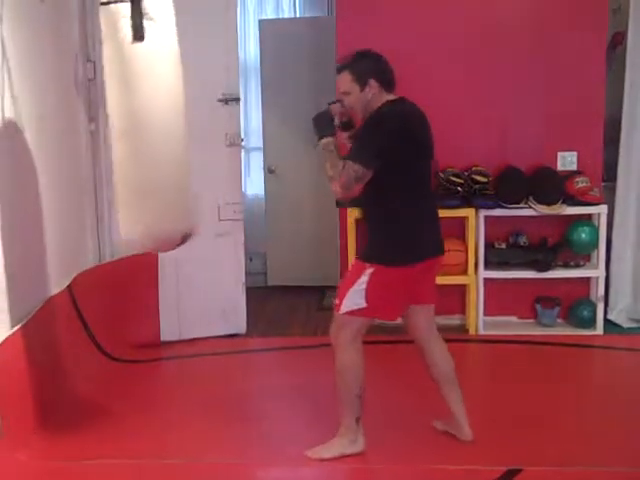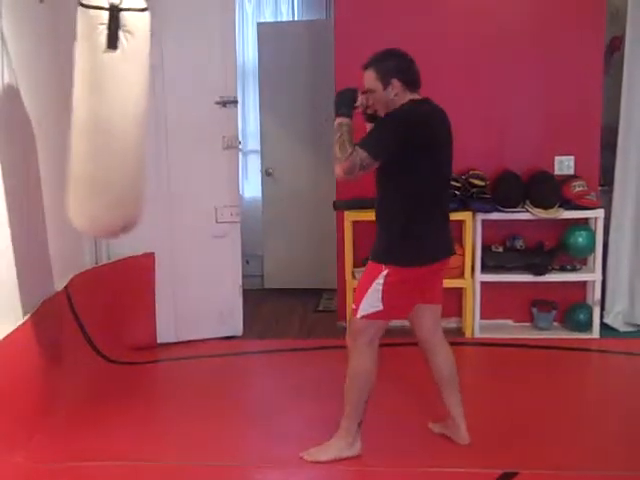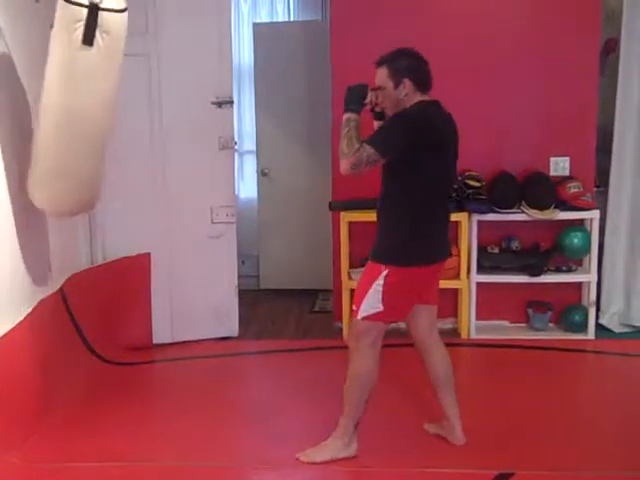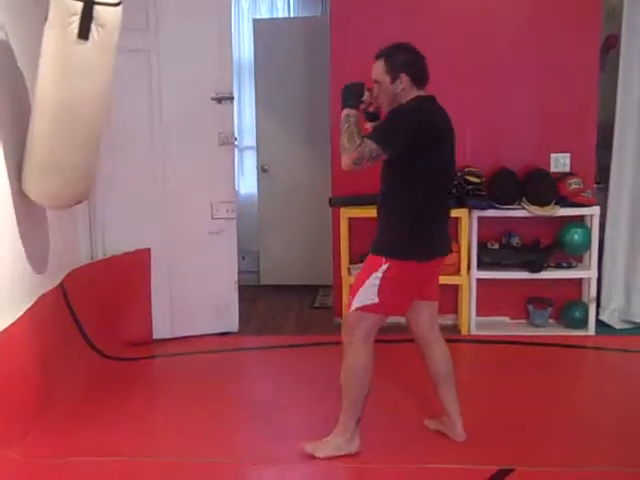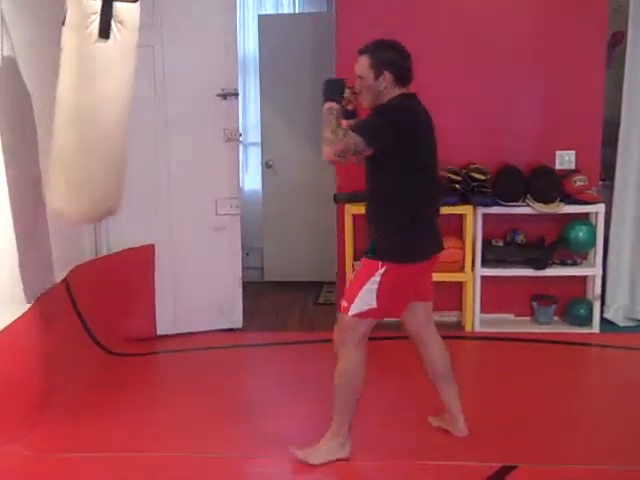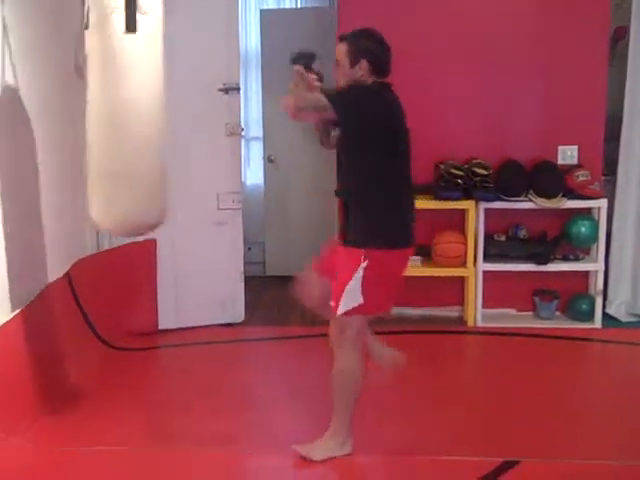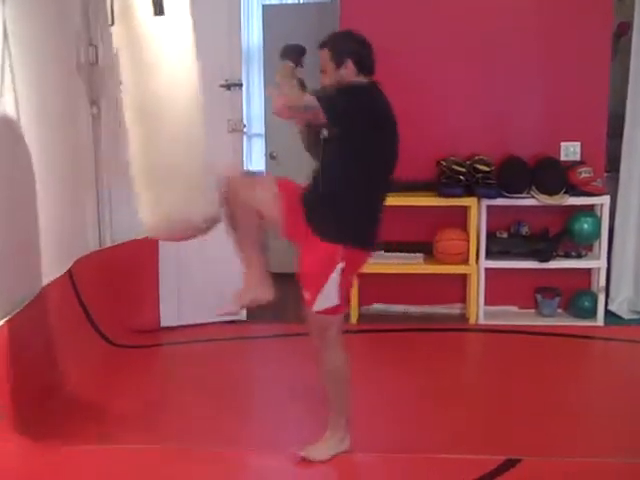
dt=0.2s
person 1, frame 1
left shoulder: (382, 123)
right shoulder: (408, 114)
left elbow: (343, 186)
left wrist: (326, 137)
right wrist: (349, 133)
left hip: (390, 252)
right hip: (422, 246)
left knee: (344, 333)
right knee: (425, 332)
left ankle: (350, 434)
right ankle: (460, 421)
person 1, frame 2
left shoulder: (402, 121)
right shoulder: (434, 117)
left elbow: (345, 168)
left wrist: (342, 117)
right wrist: (376, 120)
left hip: (400, 252)
right hip: (431, 247)
left knee: (361, 338)
right knee: (430, 334)
left ankle: (347, 438)
right ankle: (457, 424)
person 1, frame 3
left shoulder: (410, 121)
right shoulder: (440, 120)
left elbow: (350, 164)
left wrist: (352, 113)
right wrist: (381, 119)
left hip: (400, 253)
right hip: (429, 249)
left knee: (363, 339)
right knee: (427, 335)
left ankle: (344, 438)
right ankle: (453, 425)
person 1, frame 4
left shoulder: (409, 116)
right shoulder: (431, 115)
left elbow: (352, 159)
left wrist: (349, 110)
right wrist: (375, 119)
left hip: (401, 247)
right hip: (428, 244)
left knee: (356, 332)
right knee: (427, 331)
left ankle: (345, 434)
right ankle: (453, 420)
person 1, frame 5
left shoulder: (393, 115)
right shoulder: (408, 112)
left elbow: (333, 152)
right elbow: (368, 150)
left wrist: (331, 103)
right wrist: (352, 118)
left hip: (395, 249)
right hip: (416, 243)
left knee: (348, 337)
right knee: (422, 330)
left ankle: (337, 440)
right ankle: (456, 417)
person 1, frame 6
left shoulder: (366, 99)
right shoulder: (373, 101)
left elbow: (294, 107)
right elbow: (332, 139)
left wrist: (300, 75)
right wrist: (318, 94)
left hip: (377, 238)
right hip: (366, 231)
left knee: (343, 334)
right knee: (309, 289)
left ankle: (338, 437)
right ankle: (376, 351)
person 1, frame 7
left shoulder: (359, 100)
right shoulder: (358, 102)
left elbow: (286, 106)
right elbow: (324, 150)
left wrist: (286, 70)
right wrist: (305, 111)
left hip: (340, 234)
right hip: (318, 212)
left knee: (323, 332)
right knee: (237, 185)
left ankle: (337, 434)
right ankle: (258, 283)
